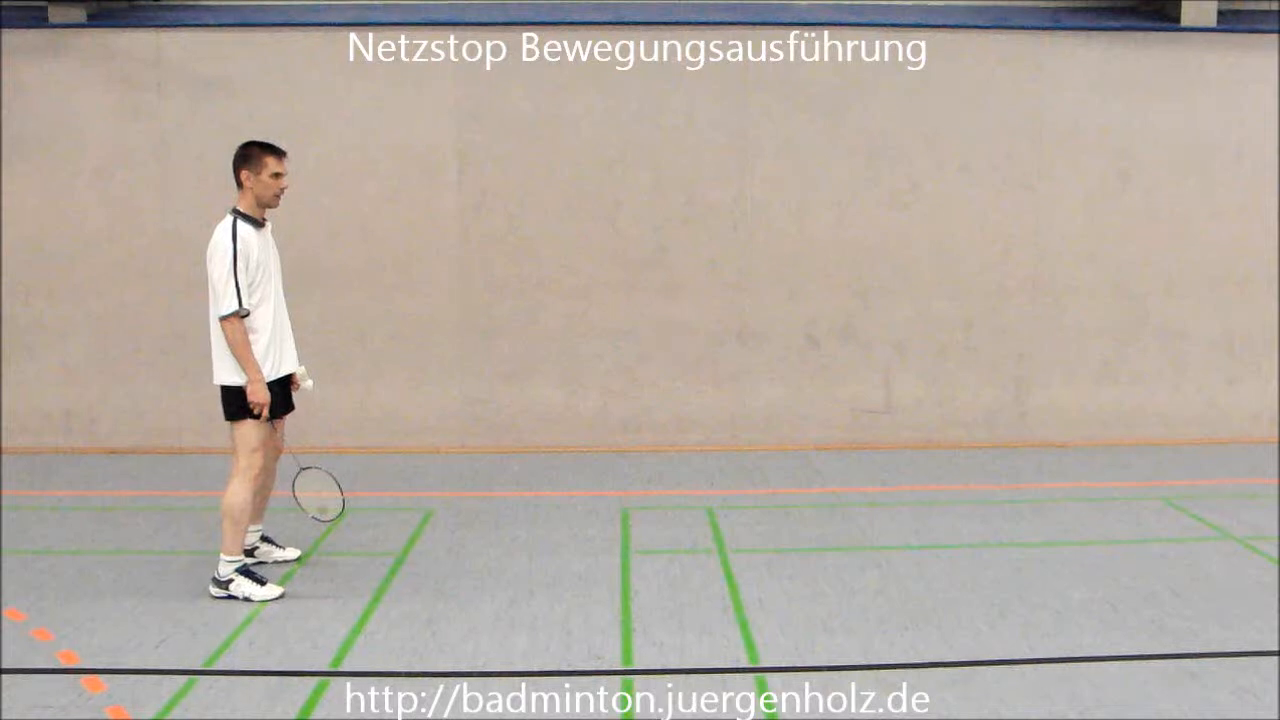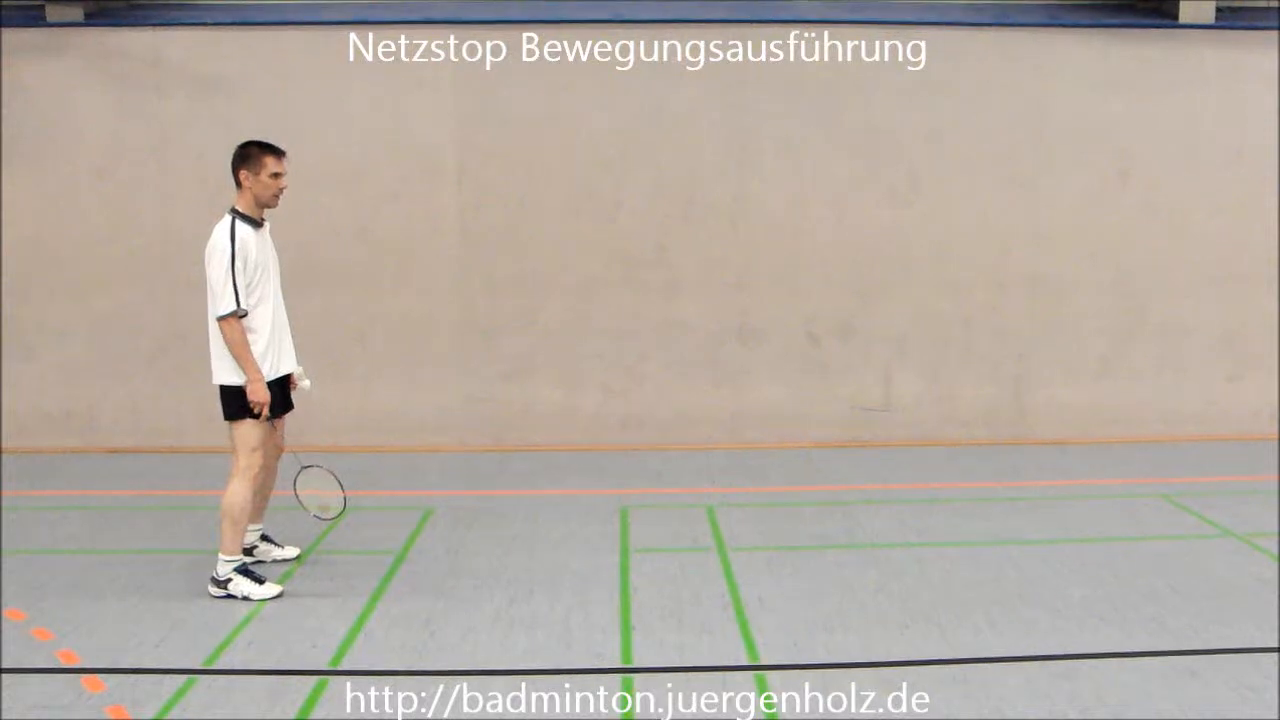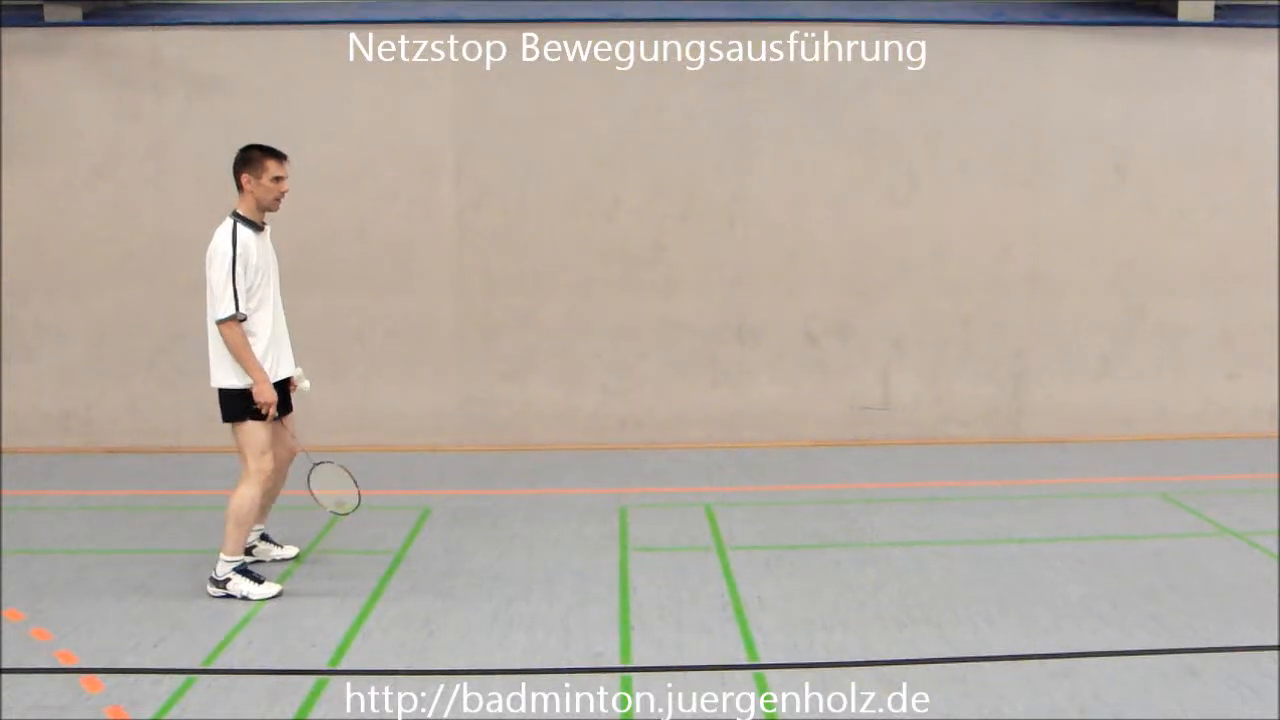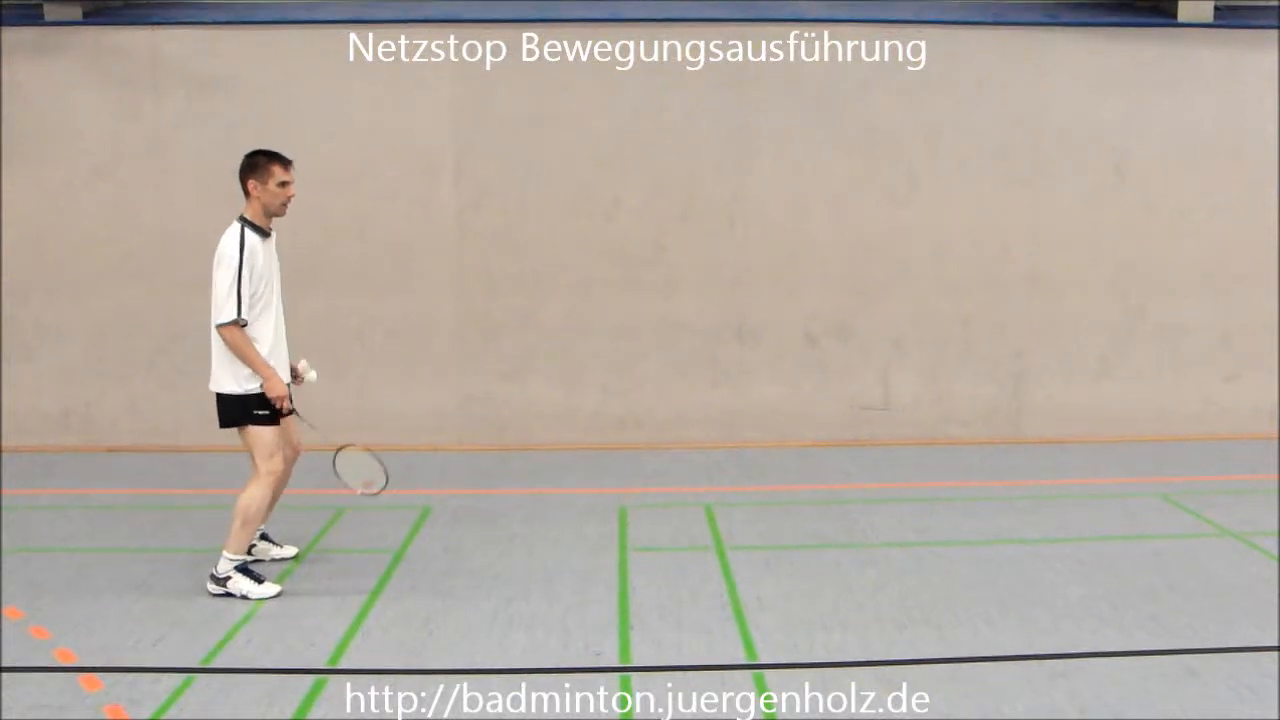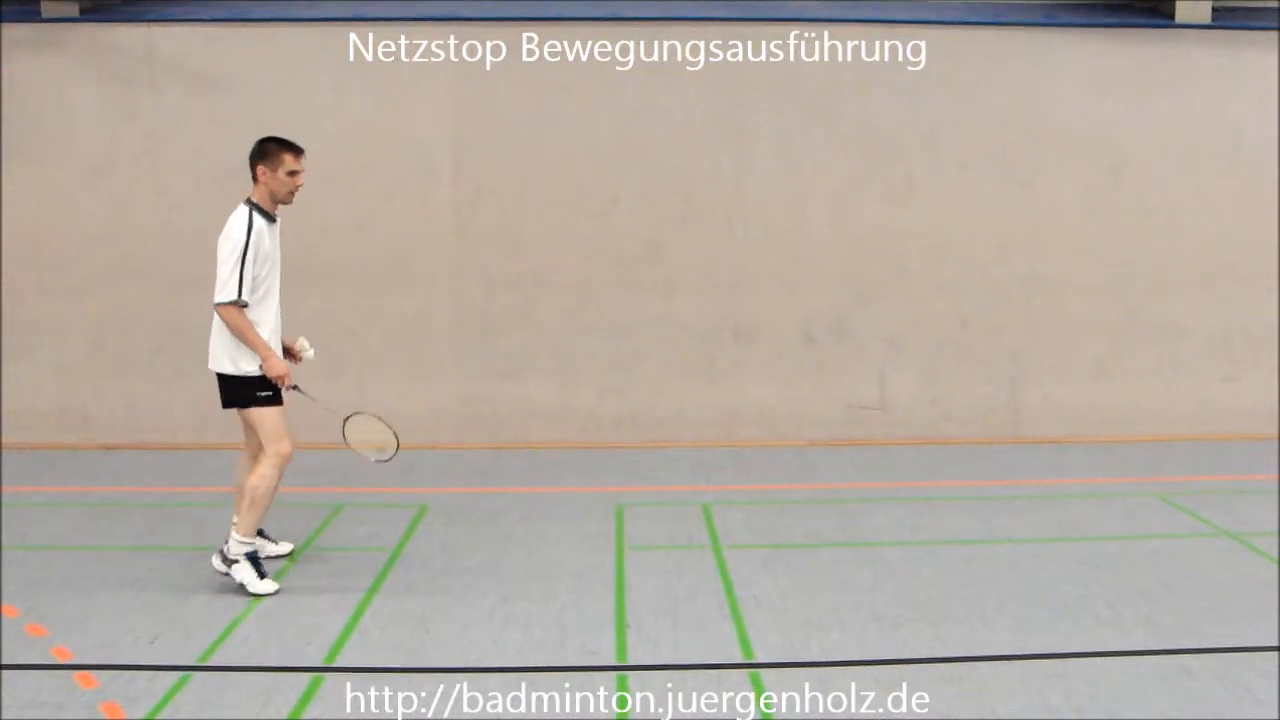
dt=0.4s
person 1, frame 1
left shoulder: (261, 231)
right shoulder: (232, 237)
right elbow: (229, 317)
left wrist: (285, 364)
right wrist: (254, 378)
left hip: (272, 370)
right hip: (248, 378)
left knee: (270, 454)
right knee: (249, 466)
left ankle: (252, 539)
right ankle: (228, 572)
person 1, frame 2
left shoulder: (260, 230)
right shoulder: (230, 237)
right elbow: (227, 317)
left wrist: (283, 365)
right wrist: (253, 377)
left hip: (272, 370)
right hip: (247, 378)
left knee: (271, 453)
right knee: (248, 466)
left ankle: (252, 539)
right ankle: (227, 571)
person 1, frame 3
left shoulder: (260, 233)
right shoulder: (231, 240)
right elbow: (226, 321)
right wrist: (258, 379)
left hip: (270, 373)
right hip: (246, 381)
left knee: (284, 453)
right knee: (259, 468)
left ankle: (253, 537)
right ankle: (227, 571)
person 1, frame 4
left shoulder: (265, 238)
right shoulder: (238, 245)
right elbow: (227, 325)
left wrist: (282, 364)
right wrist: (267, 375)
left hip: (267, 376)
right hip: (247, 383)
left knee: (288, 451)
right knee: (269, 468)
left ankle: (253, 536)
right ankle: (228, 570)
person 1, frame 5
left shoulder: (267, 222)
right shoulder: (245, 228)
right elbow: (226, 305)
left wrist: (278, 341)
right wrist: (267, 355)
left hip: (255, 360)
right hip: (245, 364)
left knee: (258, 448)
right knee: (278, 450)
left ankle: (244, 532)
right ankle: (236, 551)
